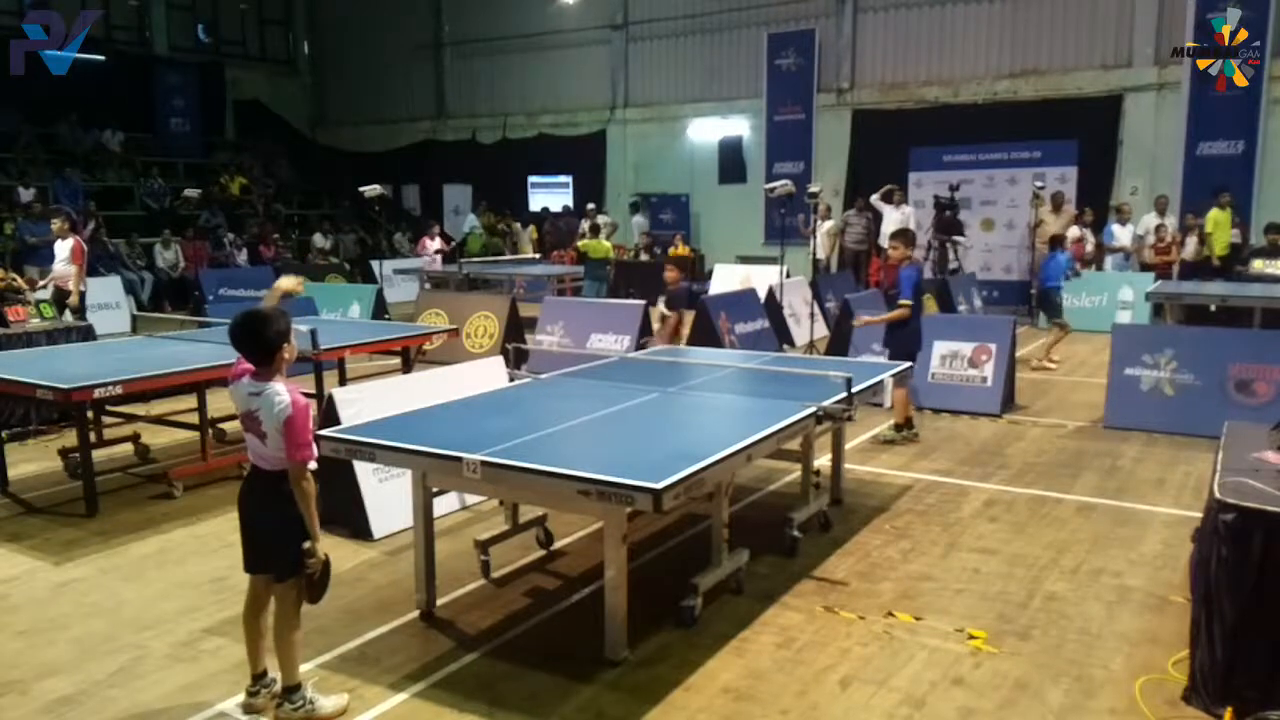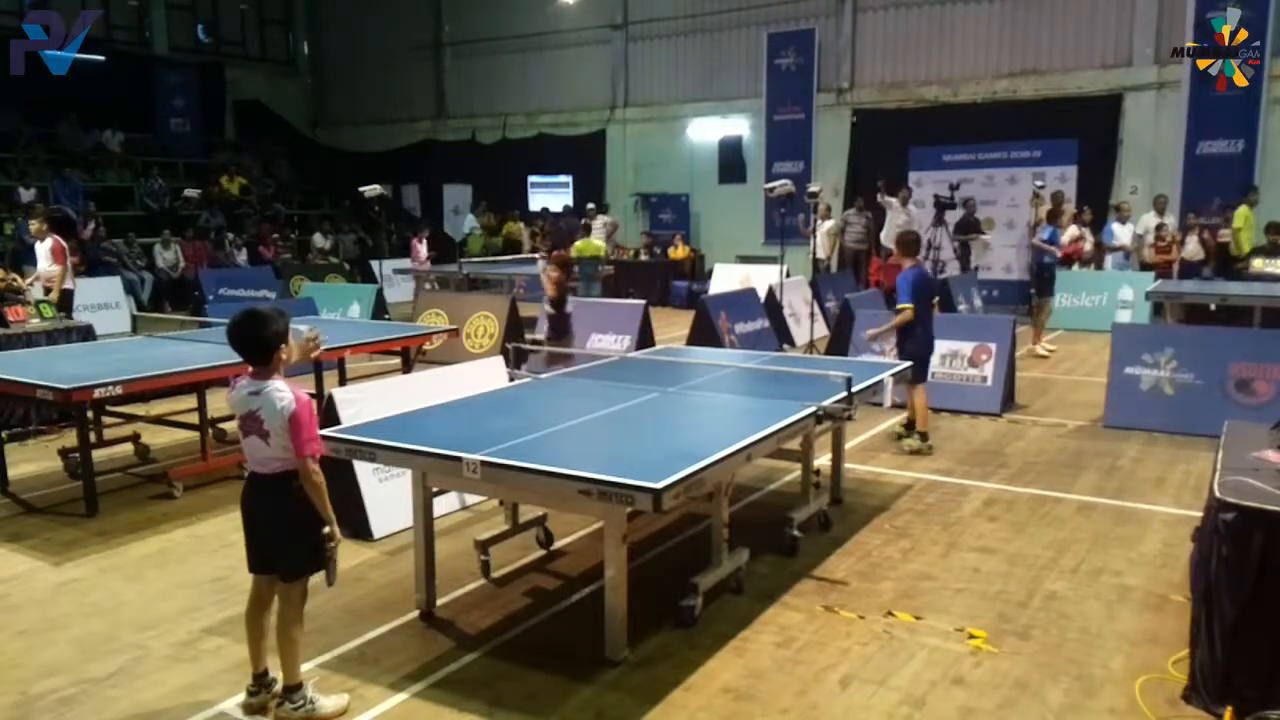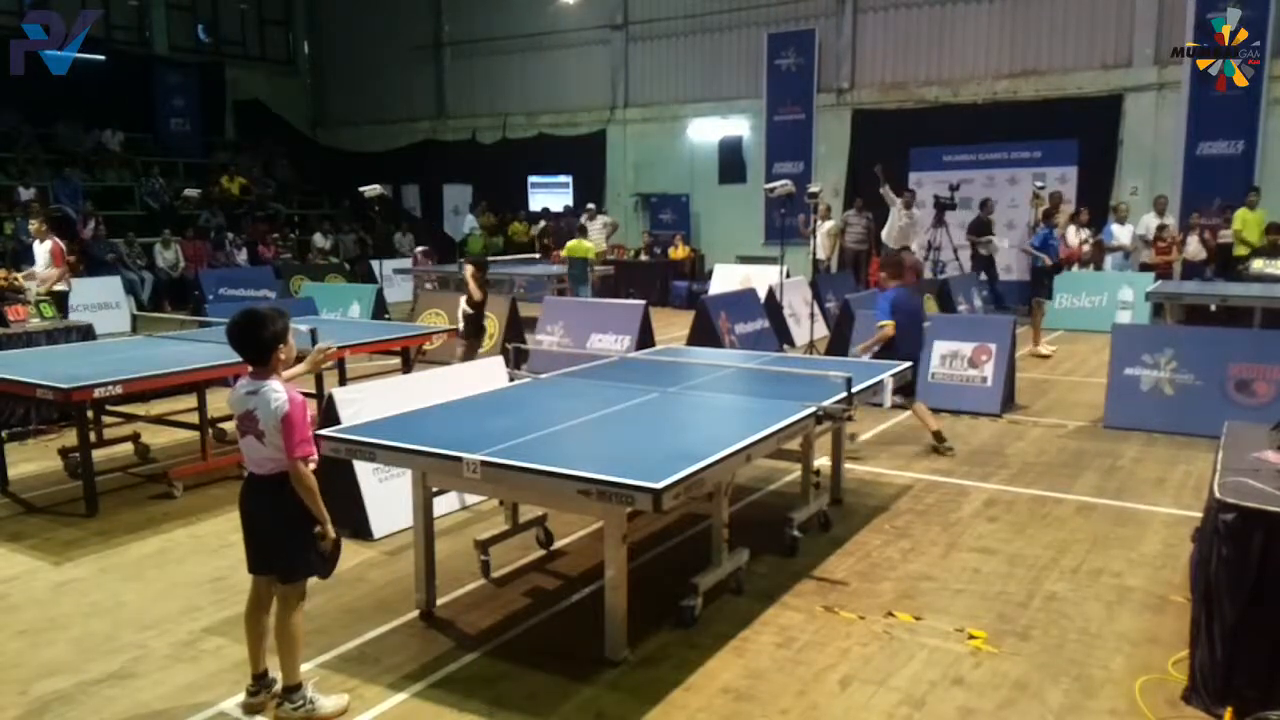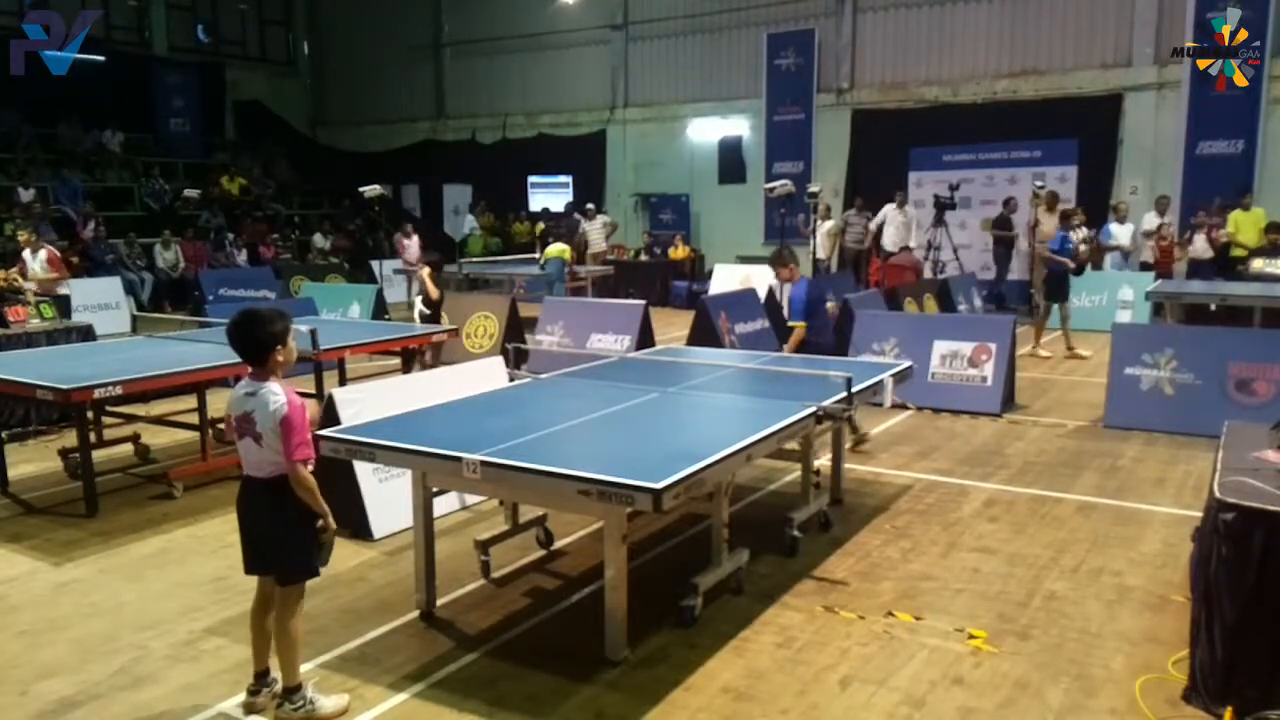
dt=0.7s
person 1, frame 1
left shoulder: (239, 382)
right shoulder: (292, 404)
left elbow: (248, 341)
right elbow: (299, 476)
left wrist: (274, 294)
right wrist: (315, 534)
left hip: (254, 490)
right hip: (283, 498)
left knee: (258, 590)
right knee: (288, 599)
person 1, frame 2
left shoulder: (238, 391)
right shoulder: (295, 401)
right elbow: (308, 471)
left wrist: (294, 359)
right wrist: (330, 520)
left hip: (255, 492)
right hip: (289, 498)
left knee: (262, 591)
right knee: (292, 599)
left ankle: (259, 684)
person 1, frame 3
left shoulder: (240, 390)
right shoulder: (291, 403)
right elbow: (299, 472)
left wrist: (307, 366)
right wrist: (325, 520)
left hip: (254, 493)
right hip: (285, 500)
left knee: (261, 592)
right knee: (290, 600)
left ankle: (259, 685)
person 1, frame 4
left shoulder: (239, 394)
right shoulder: (289, 404)
right elbow: (298, 474)
right wrist: (325, 514)
left hip: (251, 496)
right hip: (284, 502)
left knee: (266, 593)
right knee: (289, 601)
left ankle: (261, 684)
person 2, frame 1
left shoulder: (906, 275)
right shoulder: (912, 272)
left elbow: (904, 311)
left wrist: (873, 320)
left hip: (903, 337)
right hip: (903, 336)
left knee: (898, 381)
right knee: (901, 380)
left ankle: (897, 430)
right ankle: (908, 427)
person 2, frame 2
left shoulder: (905, 278)
right shoulder: (924, 274)
left elbow: (907, 314)
right elbow: (932, 303)
left wrist: (880, 331)
left hip: (913, 340)
right hip: (923, 338)
left knee: (916, 385)
right knee: (913, 383)
left ankle: (922, 438)
right ankle: (910, 425)
person 2, frame 3
left shoulder: (885, 297)
right shoulder: (914, 297)
left elbow: (888, 331)
right elbow: (921, 328)
left wrist: (865, 347)
left hip: (891, 356)
right hip: (911, 357)
right knee: (910, 399)
right ankle: (941, 440)
person 2, frame 4
left shoulder: (796, 293)
right shoulder: (811, 284)
left elbow: (800, 330)
right elbow: (830, 308)
left wrist: (785, 355)
left hip: (812, 349)
right hip: (825, 344)
